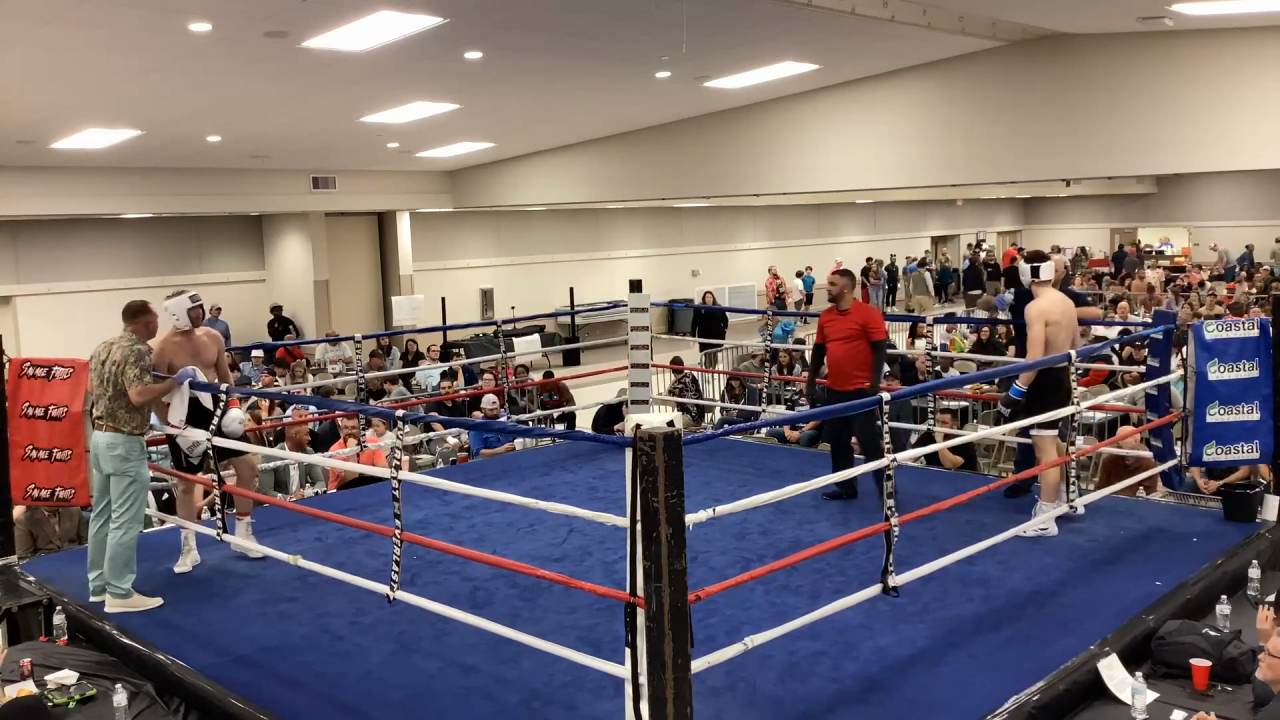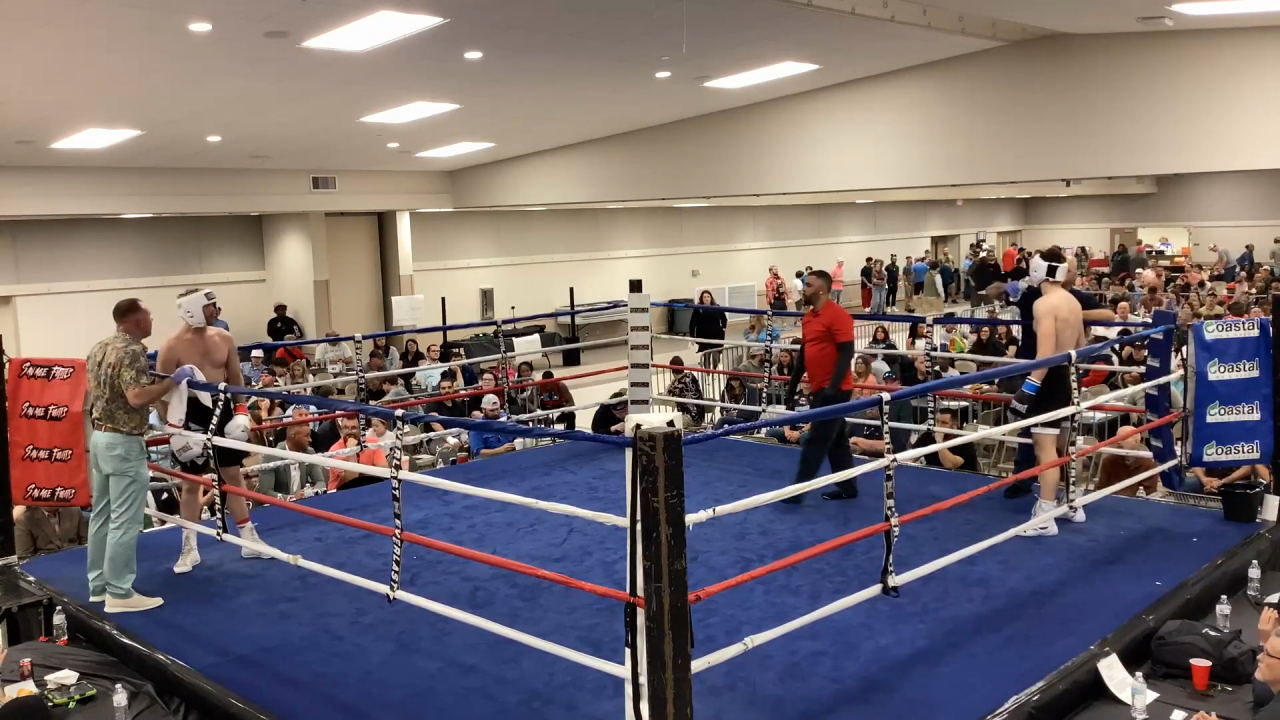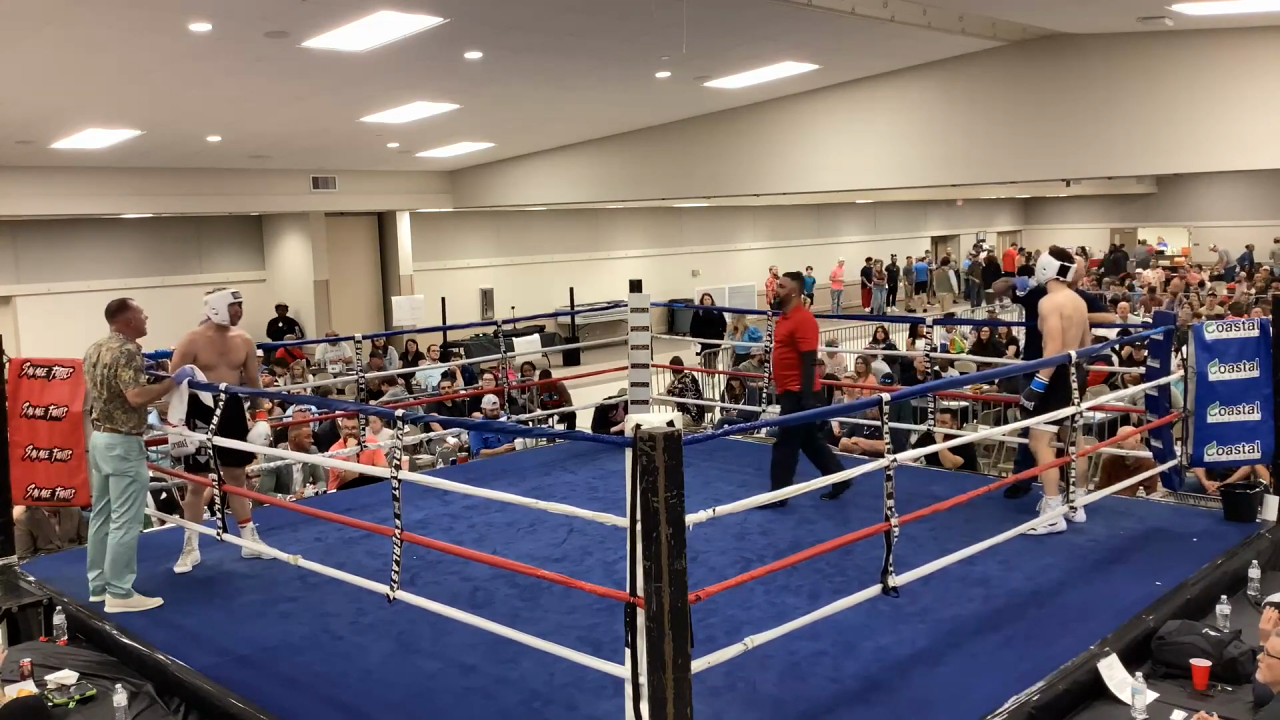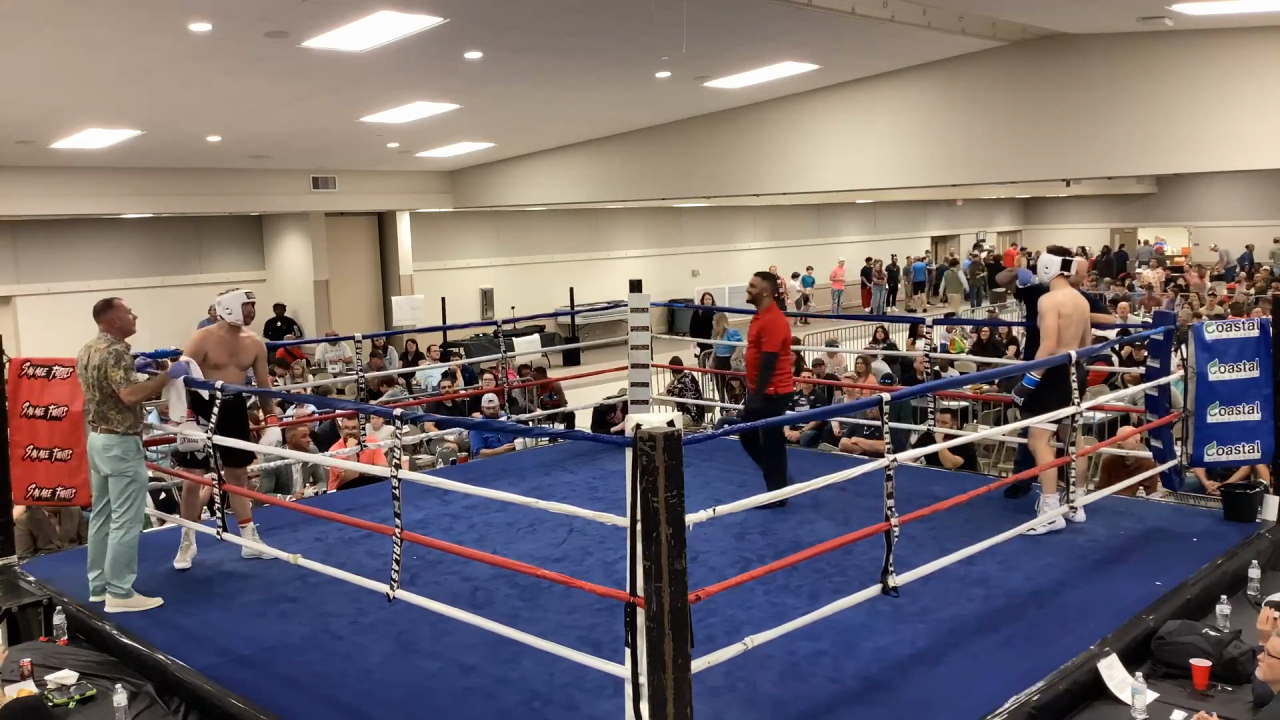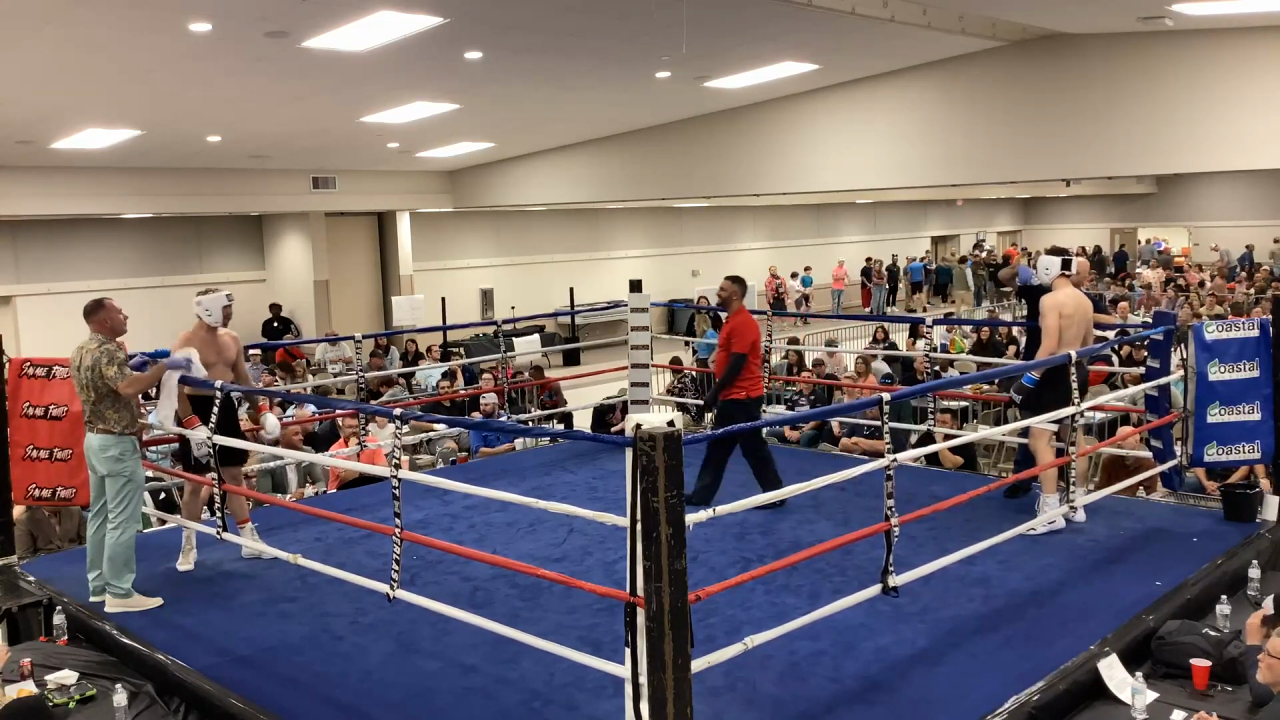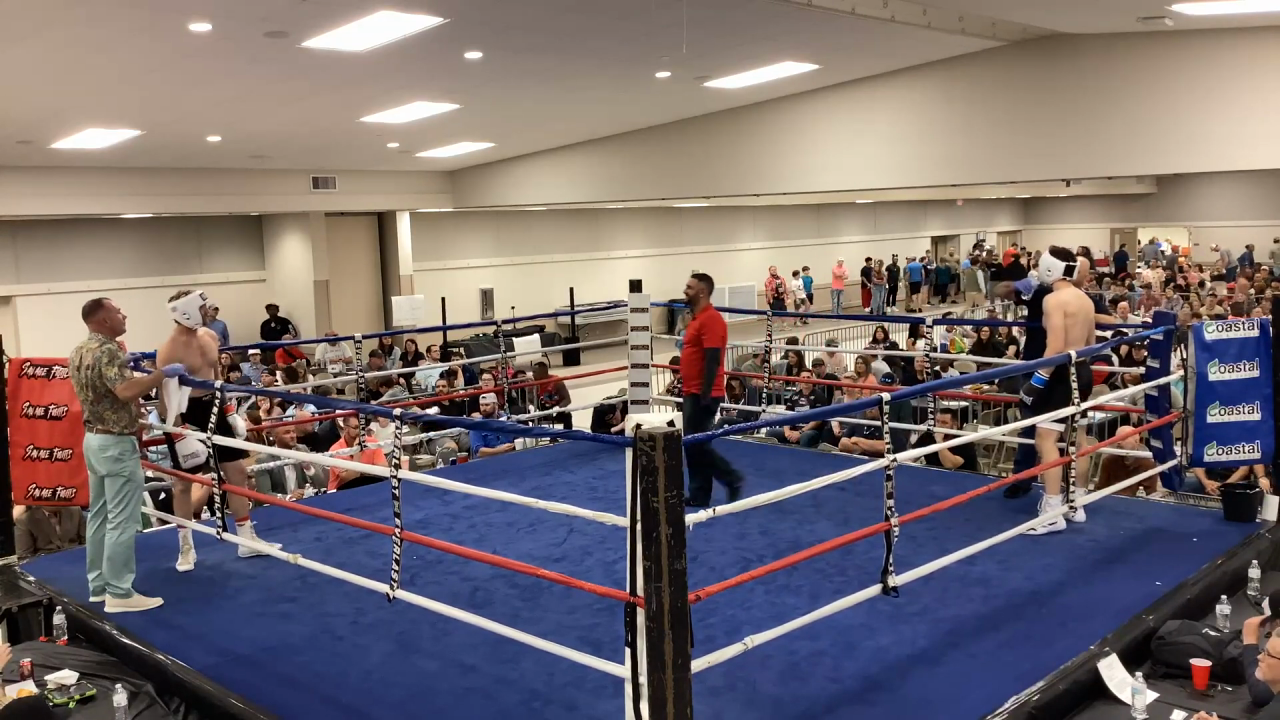
dt=0.3s
person 1, frame 1
left shoulder: (103, 348)
right shoulder: (136, 352)
right elbow: (139, 396)
right wrist: (176, 380)
left hip: (99, 437)
right hip: (125, 443)
left knee: (102, 515)
right knee: (125, 521)
left ankle: (99, 584)
right ankle: (119, 593)
person 1, frame 2
left shoulder: (99, 348)
right shoulder: (131, 352)
right elbow: (137, 398)
right wrist: (174, 379)
left hip: (99, 437)
right hip: (124, 444)
left knee: (101, 515)
right knee: (125, 520)
left ankle: (99, 585)
right ankle: (119, 593)
person 1, frame 3
left shoulder: (95, 349)
right shoulder: (127, 352)
right elbow: (137, 397)
right wrist: (174, 380)
left hip: (99, 438)
right hip: (123, 443)
left knee: (102, 515)
right knee: (125, 520)
left ankle: (99, 584)
right ankle: (120, 593)
person 1, frame 4
left shoulder: (87, 350)
right shoulder: (115, 351)
right elbow: (130, 395)
left wrist: (131, 369)
right wrist: (168, 374)
left hip: (97, 439)
right hip: (120, 444)
left knee: (102, 515)
right knee: (125, 520)
left ankle: (99, 584)
right ankle: (120, 593)
person 1, frame 5
left shoulder: (80, 352)
right shoulder: (108, 351)
right elbow: (130, 388)
left wrist: (128, 367)
right wrist: (165, 366)
left hip: (94, 439)
right hip: (117, 443)
left knee: (100, 515)
right knee: (123, 519)
left ankle: (99, 584)
right ankle: (119, 593)
person 1, frame 6
left shoulder: (79, 352)
right shoulder: (108, 351)
right elbow: (127, 391)
left wrist: (124, 365)
right wrist: (163, 372)
left hip: (93, 439)
right hip: (116, 444)
left knee: (100, 516)
right knee: (122, 520)
left ankle: (99, 585)
right ankle: (118, 593)
person 2, frame 1
left shoulder: (1036, 308)
right shoulder: (1067, 302)
left elbow: (1034, 358)
right elbow: (1075, 343)
left wrist: (1015, 393)
left hip: (1045, 380)
right hip: (1063, 376)
left knee: (1044, 450)
right knee: (1053, 443)
left ankle: (1045, 521)
person 2, frame 2
left shoulder: (1044, 304)
right shoulder: (1073, 302)
left elbow: (1046, 352)
right elbow: (1080, 344)
left wrist: (1028, 388)
left hip: (1052, 377)
right hip: (1069, 375)
left knee: (1045, 448)
right knee: (1066, 445)
left ankle: (1045, 520)
right ankle: (1074, 506)
person 2, frame 3
left shoulder: (1048, 302)
right shoulder: (1078, 301)
left elbow: (1053, 349)
left wrist: (1036, 384)
left hip: (1057, 376)
right hip: (1075, 373)
left knee: (1040, 442)
left ankle: (1053, 515)
right ankle: (1075, 507)
person 2, frame 4
left shoulder: (1049, 300)
right shoulder: (1081, 300)
left elbow: (1047, 347)
left wrist: (1029, 381)
left hip: (1055, 374)
right hip: (1075, 371)
left knee: (1038, 440)
left ankle: (1051, 513)
right ankle: (1075, 506)
person 2, frame 5
left shoulder: (1051, 300)
right shoulder: (1085, 300)
left elbow: (1049, 347)
left wrist: (1028, 380)
left hip: (1056, 374)
right hip: (1077, 371)
left knee: (1039, 439)
left ankle: (1050, 513)
right ankle: (1075, 506)
person 2, frame 6
left shoulder: (1054, 299)
right shoulder: (1085, 300)
left elbow: (1056, 347)
left wrist: (1037, 381)
left hip: (1063, 373)
right hip: (1082, 371)
left knee: (1045, 440)
left ankle: (1053, 513)
right ankle: (1075, 506)
person 3, frame 1
left shoulder: (212, 337)
right shoulder: (163, 348)
left wrist: (232, 405)
right wrist: (175, 428)
left hip: (215, 407)
right hip: (185, 414)
left knee: (248, 466)
right knee: (187, 483)
left ankle: (244, 536)
right ankle: (189, 549)
person 3, frame 2
left shoulder: (224, 338)
right shoulder: (172, 346)
left elbow: (235, 377)
left wrist: (241, 410)
left hip: (222, 409)
right hip: (191, 414)
left knee: (233, 477)
right knee: (191, 483)
left ankle: (250, 541)
right ankle: (189, 549)
person 3, frame 3
left shoulder: (244, 340)
right shoulder: (192, 341)
left elbow: (252, 381)
left wrist: (260, 418)
left hip: (232, 408)
right hip: (200, 411)
left knee: (237, 477)
right knee: (196, 483)
left ankle: (250, 541)
right ankle: (190, 548)
person 3, frame 4
left shoulder: (255, 343)
right shoulder: (203, 339)
left elbow: (264, 384)
left wrist: (272, 421)
left hip: (234, 407)
right hip: (202, 408)
left knee: (238, 477)
right knee: (192, 481)
left ankle: (250, 541)
right ankle: (187, 542)
person 3, frame 5
left shoulder: (231, 338)
right shoulder: (186, 343)
left elbow: (242, 378)
right elbow: (176, 389)
left wrist: (263, 411)
right wrist: (192, 426)
left hip: (225, 408)
right hip: (196, 411)
left knee: (234, 477)
right knee: (194, 483)
left ankle: (250, 542)
right ankle: (188, 548)
person 3, frame 6
left shoulder: (209, 336)
right shoulder: (169, 350)
right elbow: (165, 398)
left wrist: (229, 410)
right wrist: (180, 437)
left hip: (212, 408)
right hip: (186, 416)
left knee: (237, 471)
right knee: (184, 481)
left ankle: (247, 540)
right ankle: (186, 548)
person 4, frame 1
left shoulder: (868, 314)
right shoulder: (826, 316)
left elbow: (881, 350)
right elbow: (819, 351)
left wrist: (875, 383)
right wrist: (811, 381)
left hip: (860, 389)
right hip: (833, 389)
left knee: (869, 439)
right knee: (836, 440)
right ankle: (846, 487)
person 4, frame 2
left shoulder: (837, 316)
right shoulder: (808, 317)
left elbow: (846, 353)
right elbow: (804, 353)
left wrist: (833, 385)
right wrist: (794, 382)
left hip: (833, 390)
right hip: (818, 389)
left knee: (815, 440)
right knee: (835, 439)
right ankle: (847, 487)
person 4, frame 3
left shoulder: (803, 320)
right shoulder: (784, 317)
left elbow: (808, 361)
left wrist: (807, 397)
right wrist: (782, 390)
left hip: (798, 392)
right hip: (789, 390)
left knee: (785, 442)
right knee: (809, 440)
right ankle: (839, 478)
person 4, frame 4
left shoulder: (773, 320)
right shoulder: (760, 316)
left elbow: (769, 362)
left wrist: (757, 397)
right wrist: (754, 395)
left hip: (773, 393)
right hip: (760, 391)
left knee: (771, 443)
right knee: (747, 436)
right ankle: (778, 479)
person 4, frame 5
left shoulder: (743, 322)
right shoulder: (732, 320)
left elbow: (736, 364)
left wrist: (714, 393)
left hip: (742, 397)
right hip: (731, 396)
left knee: (753, 446)
right knee: (717, 445)
left ankle: (774, 493)
right ankle: (702, 493)
person 4, frame 6
left shoulder: (711, 319)
right shoulder: (697, 318)
left elbow: (712, 360)
left wrist: (706, 395)
right wrist: (689, 391)
left hip: (703, 395)
right hip: (694, 392)
left knee: (695, 444)
right knee: (690, 443)
left ankle: (732, 478)
right ankle: (699, 494)
